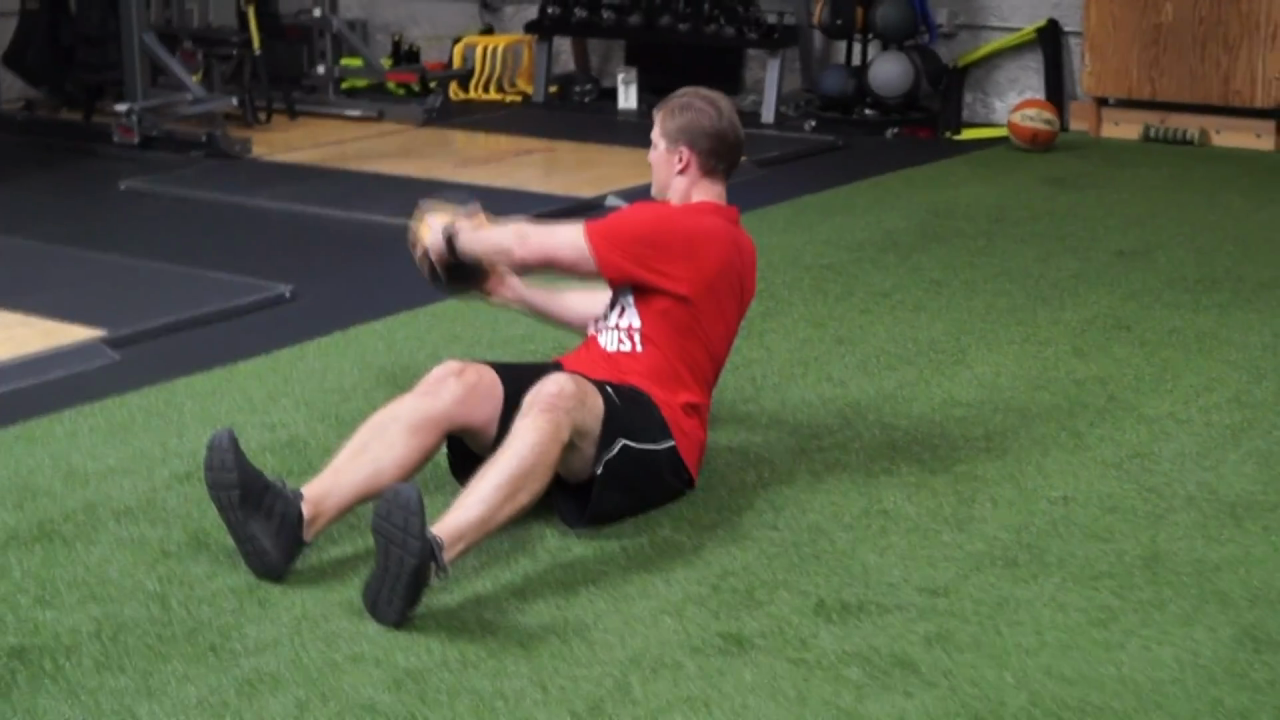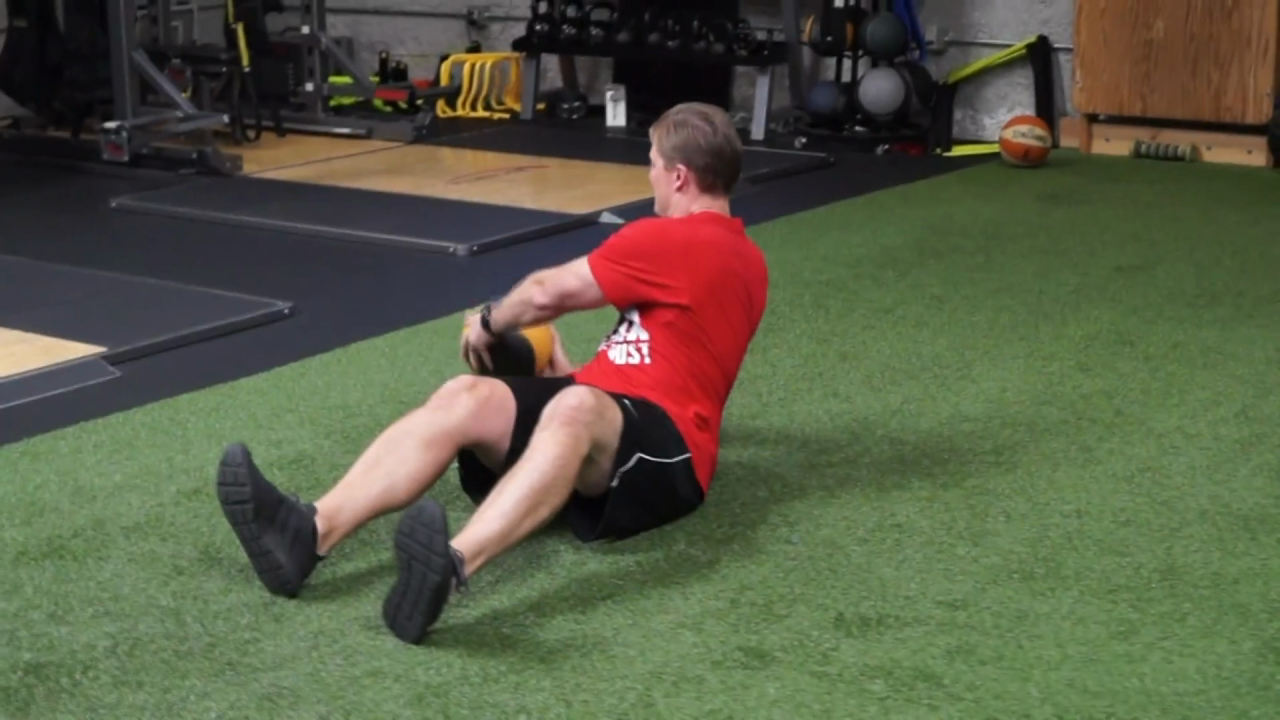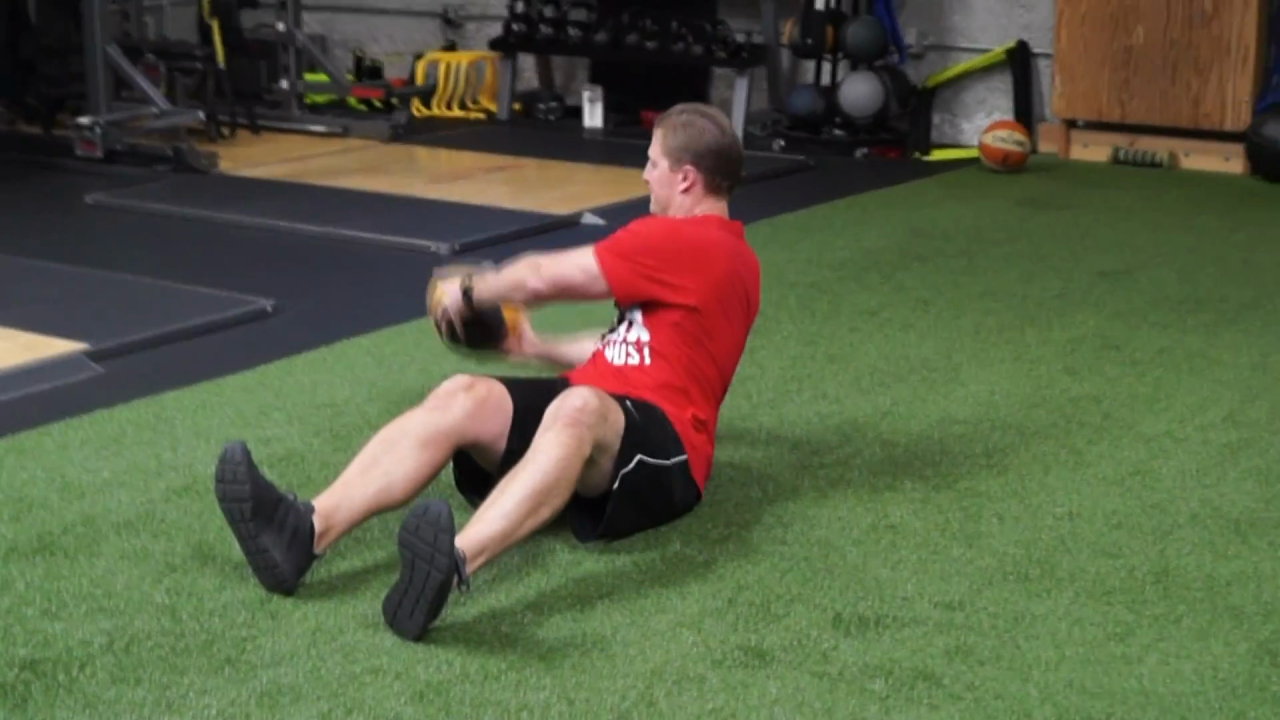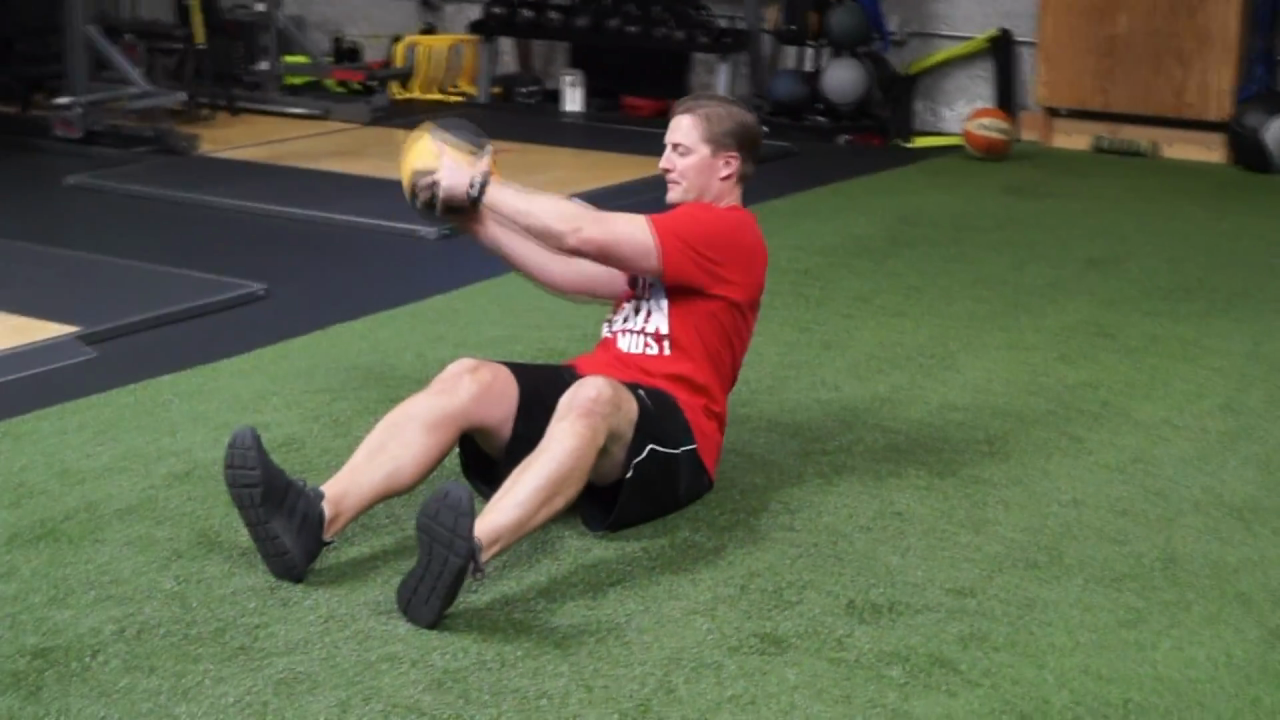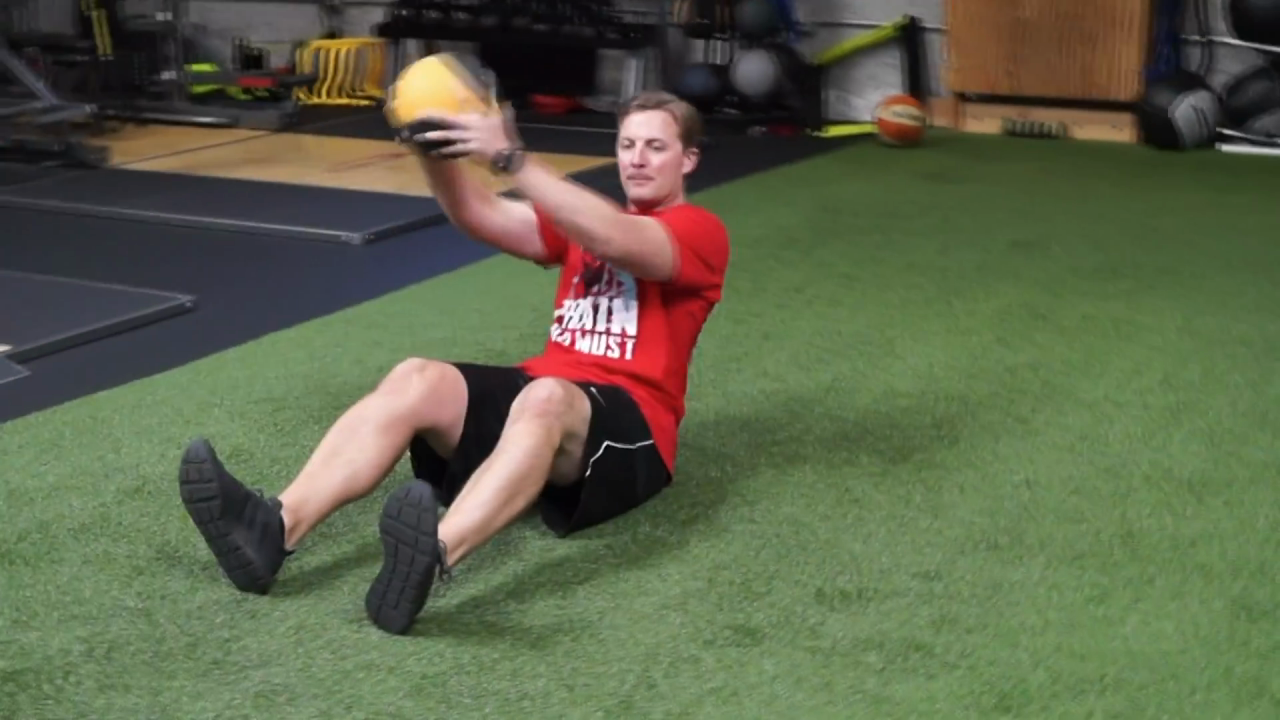
dt=0.3s
person 1, frame 1
left shoulder: (686, 229)
right shoulder: (702, 233)
left elbow: (532, 246)
left wrist: (453, 236)
right wrist: (514, 291)
left hip: (653, 431)
left knee: (557, 393)
right knee: (452, 382)
left ankle: (430, 555)
right ankle: (296, 517)
person 1, frame 2
left shoulder: (671, 240)
right shoulder: (735, 256)
left elbow: (548, 292)
left wrist: (488, 323)
right wrist: (568, 371)
left hip: (665, 441)
left knee: (575, 407)
right knee: (465, 396)
left ankle: (452, 565)
right ankle: (311, 531)
person 1, frame 3
left shoulder: (682, 241)
right shoulder: (717, 252)
left elbow: (545, 278)
left wrist: (469, 292)
right wrist: (542, 349)
left hip: (661, 443)
left knee: (578, 407)
right knee: (462, 396)
left ankle: (453, 566)
right ankle: (308, 530)
person 1, frame 4
left shoulder: (727, 233)
right shoulder: (671, 236)
left elbow: (584, 233)
right elbow: (581, 274)
left wrist: (479, 188)
right wrist: (481, 222)
left hip: (670, 426)
left knee: (592, 397)
right knee: (469, 379)
left ankle: (469, 551)
right ankle: (317, 517)
person 1, frame 5
left shoulder: (699, 232)
right shoulder: (590, 223)
left elbow: (615, 240)
right elbow: (483, 218)
left wrist: (510, 159)
right wrist: (438, 156)
left hip: (628, 422)
right hip: (544, 388)
left knee: (546, 399)
right knee: (418, 379)
left ankle: (435, 555)
right ankle: (276, 527)
